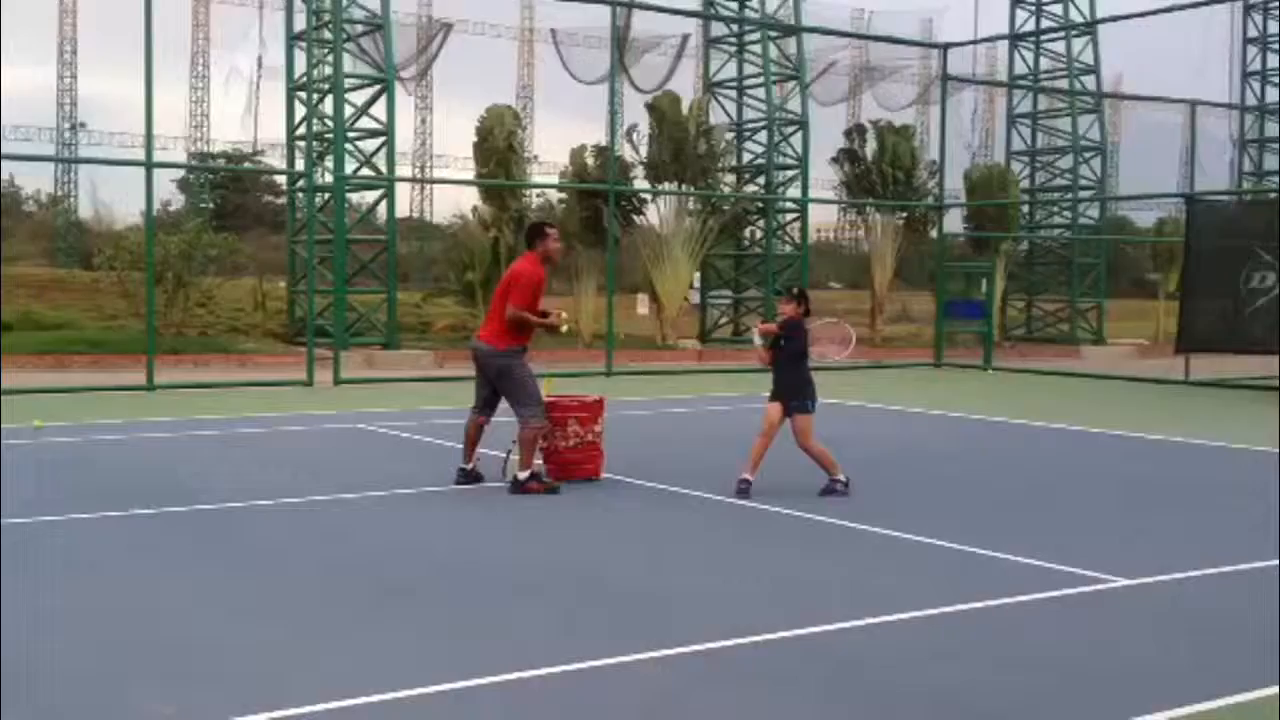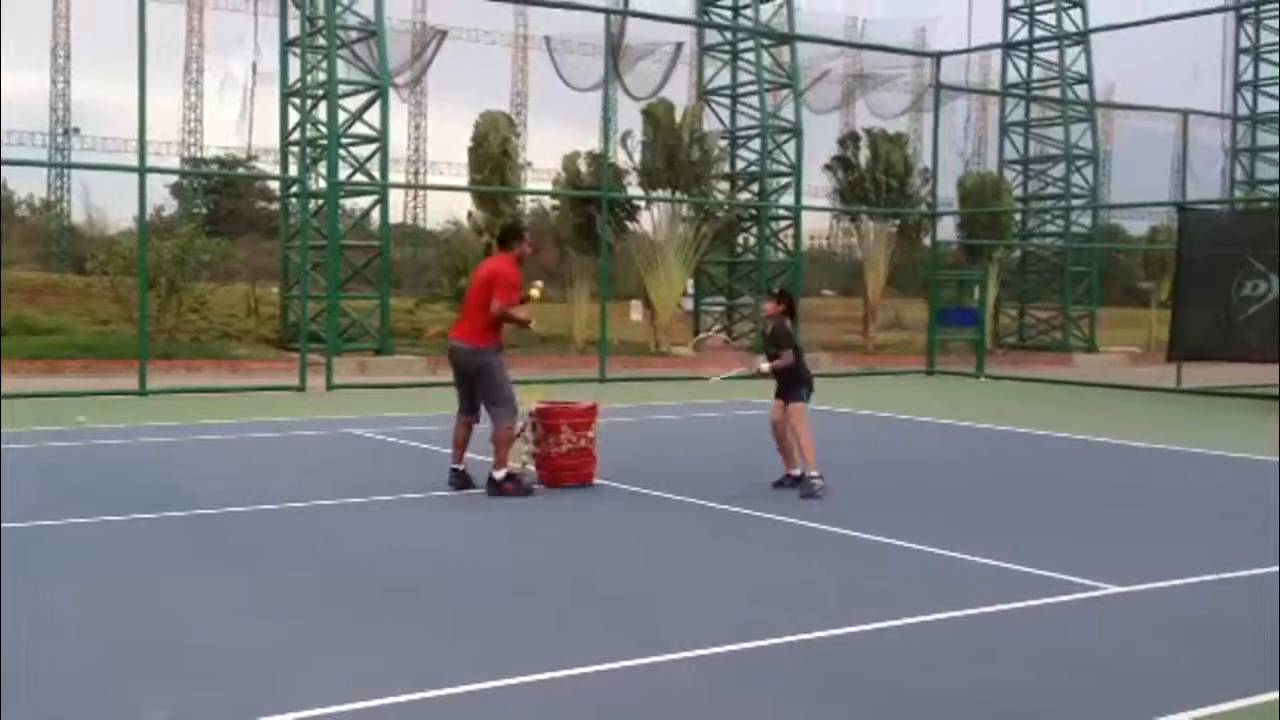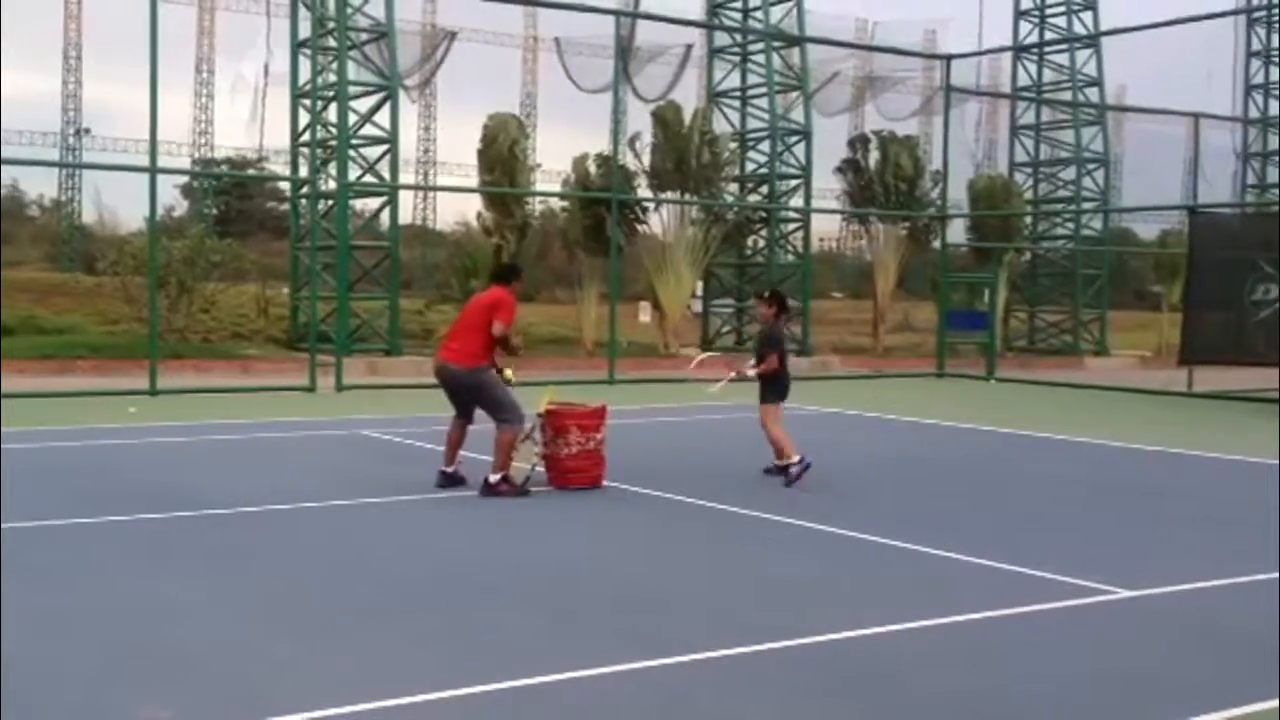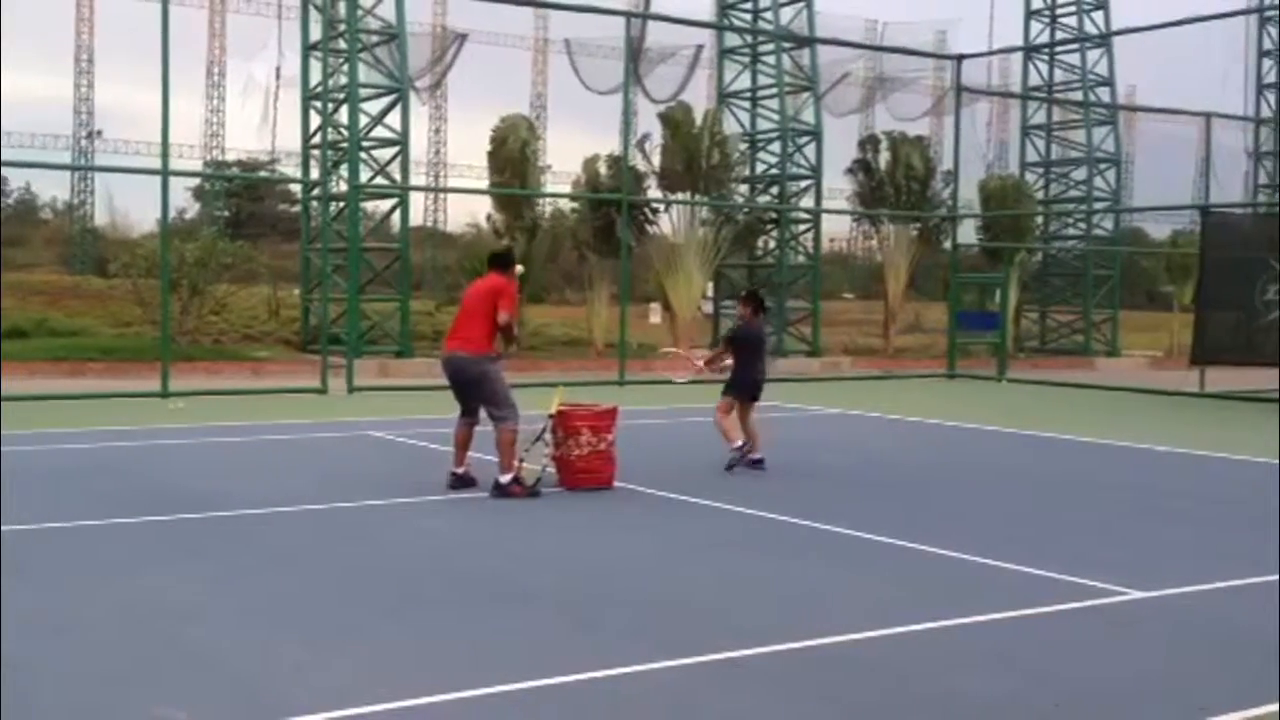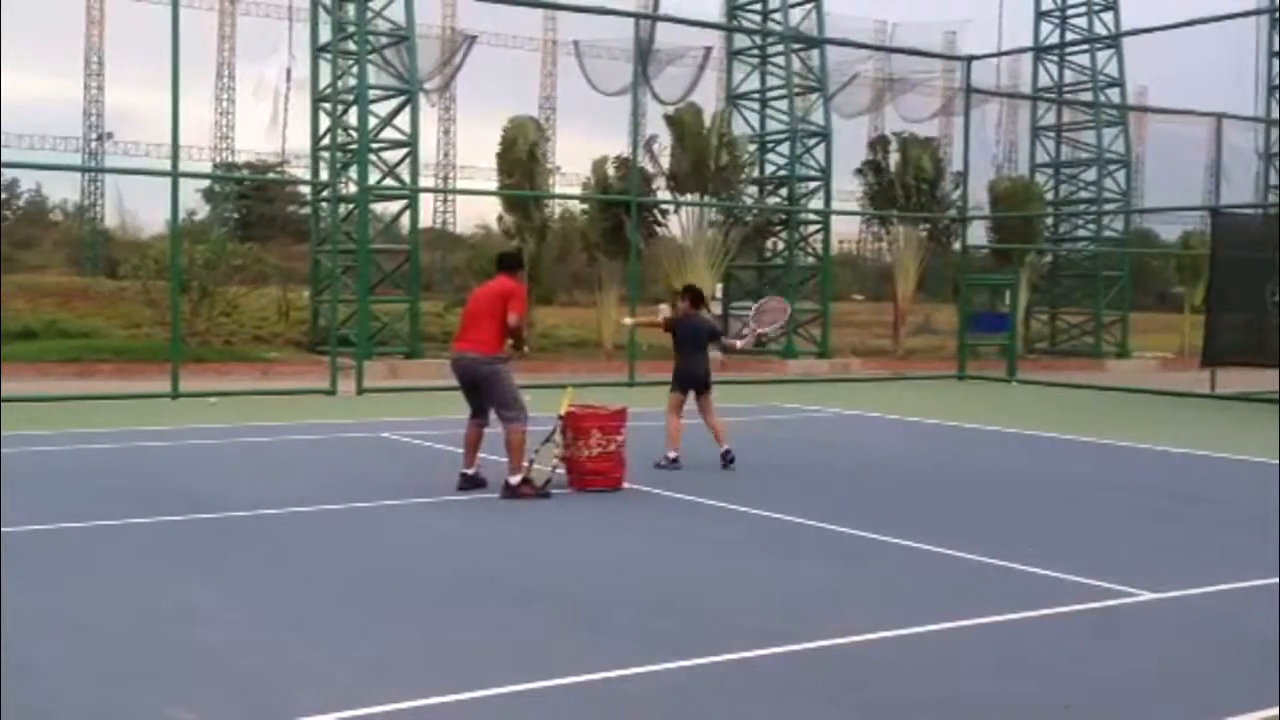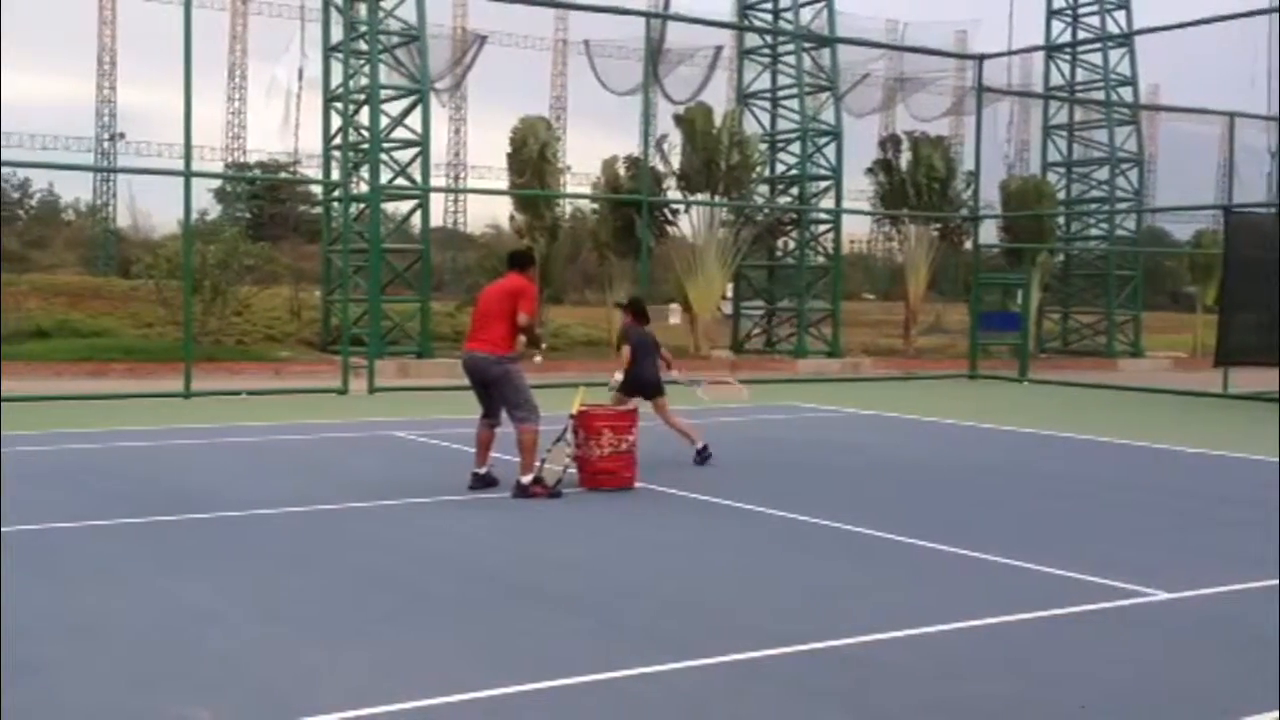
dt=0.5s
person 1, frame 1
left shoulder: (525, 266)
right shoulder: (530, 271)
right elbow: (513, 315)
left wrist: (544, 314)
right wrist: (545, 324)
left hip: (484, 344)
right hip: (504, 351)
left knee: (482, 410)
right knee: (533, 412)
left ankle: (467, 469)
right ankle: (524, 477)
person 1, frame 2
left shoulder: (487, 265)
right shoulder: (508, 270)
right elbow: (497, 311)
left wrist: (519, 300)
right wrist: (519, 319)
left hip: (459, 344)
right hip: (481, 349)
left knee: (467, 411)
right knee: (504, 411)
left ankle: (458, 470)
right ankle: (500, 476)
person 1, frame 3
left shoulder: (478, 298)
right shoulder: (505, 299)
right elbow: (498, 333)
left wrist: (497, 368)
right wrist: (512, 347)
left hip: (443, 364)
right hip: (471, 368)
left knee: (463, 415)
right knee: (512, 418)
left ankle: (448, 472)
right ankle: (496, 480)
person 1, frame 4
left shoulder: (475, 286)
right shoulder: (505, 285)
right elbow: (503, 320)
right wrist: (511, 338)
left hip: (450, 355)
right hip: (476, 357)
left knee: (468, 414)
right knee: (506, 416)
left ankle: (458, 473)
right ankle: (506, 480)
person 1, frame 5
left shoulder: (480, 289)
right shoulder: (515, 288)
right elbow: (513, 322)
right wrist: (519, 342)
left hip: (459, 355)
right hip: (486, 358)
left knee: (478, 414)
right knee: (515, 416)
left ankle: (468, 473)
right ankle: (515, 482)
person 1, frame 6
left shoulder: (490, 288)
right shoulder: (526, 286)
right elbow: (523, 322)
right wrist: (534, 339)
left hip: (471, 355)
right hip: (497, 358)
left knee: (490, 414)
right knee: (527, 416)
left ankle: (480, 473)
right ankle: (527, 481)
person 2, frame 1
left shoulder: (795, 326)
right shoulder: (783, 328)
left elbow: (762, 329)
right elbow: (766, 359)
left wrist: (759, 335)
right wrist: (761, 344)
left hip: (800, 391)
right hip: (781, 389)
left knee: (805, 442)
right knee: (766, 431)
left ankle: (839, 479)
right ankle: (747, 478)
person 2, frame 2
left shoulder: (780, 329)
right shoulder: (769, 330)
left elbow: (789, 360)
left wrist: (768, 367)
right wrist: (766, 366)
left hip: (799, 383)
right hip: (785, 383)
left knee: (797, 428)
right knee: (777, 425)
left ankle: (814, 477)
right ankle: (794, 473)
person 2, frame 3
left shoulder: (770, 333)
right shoulder: (773, 327)
left elbow: (773, 364)
left wrist: (753, 372)
right wrist: (755, 363)
left hip: (773, 383)
right hip: (778, 382)
left knee: (770, 426)
right knee: (771, 424)
left ankle: (797, 461)
right ankle: (781, 463)
person 2, frame 4
left shoulder: (740, 329)
right shoulder: (759, 328)
left elbow: (721, 351)
left wrist: (705, 362)
right wrist: (724, 363)
left hip: (742, 378)
right hip: (757, 378)
left knee: (721, 415)
right knee: (745, 418)
left ankle: (738, 446)
right ankle: (755, 457)
person 2, frame 5
left shoulder: (679, 321)
right shoulder: (707, 324)
left elbow: (654, 322)
right elbow: (724, 344)
left wrist: (632, 321)
right wrist: (738, 345)
left hip: (683, 372)
right hip: (703, 372)
left knee: (674, 414)
right knee: (709, 415)
left ankle: (672, 456)
right ankle: (725, 449)
person 2, frame 6
left shoulder: (626, 331)
right shoulder: (648, 334)
left elbow: (626, 352)
right elbow: (663, 354)
left wrist: (619, 374)
right wrist: (672, 369)
left hip: (634, 378)
right hip: (653, 378)
right knee: (668, 417)
right ankle: (700, 447)
